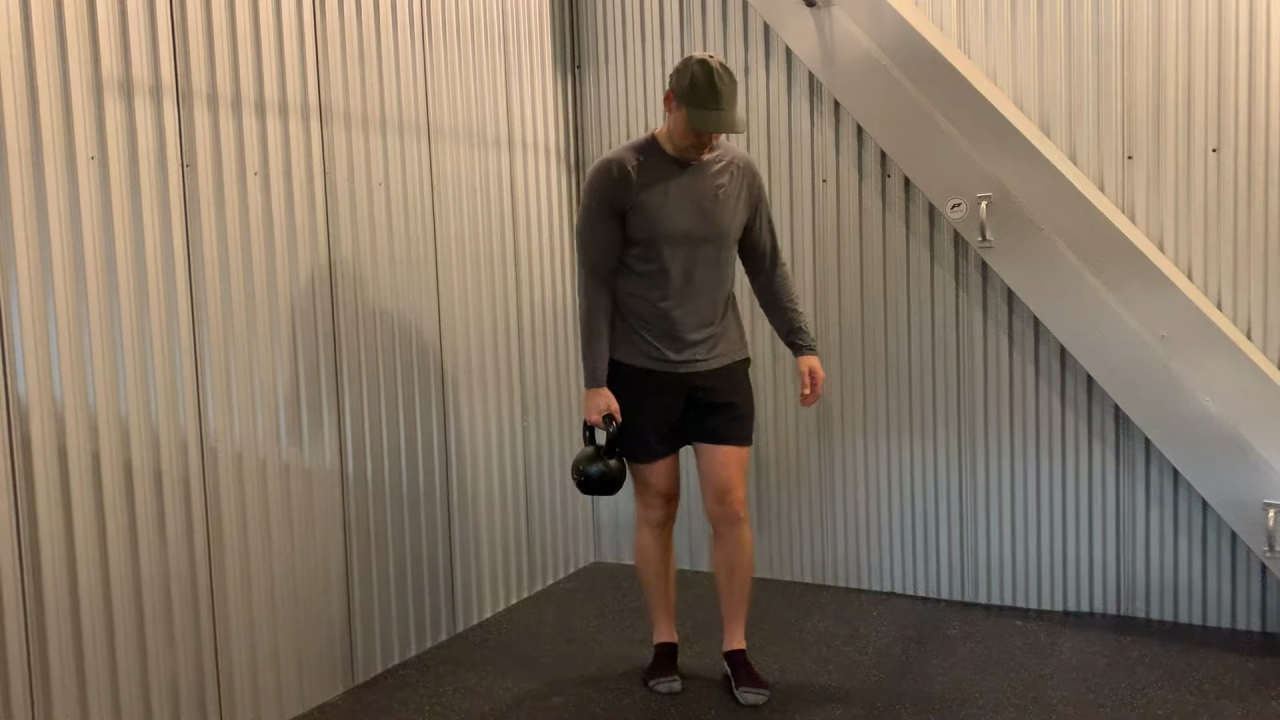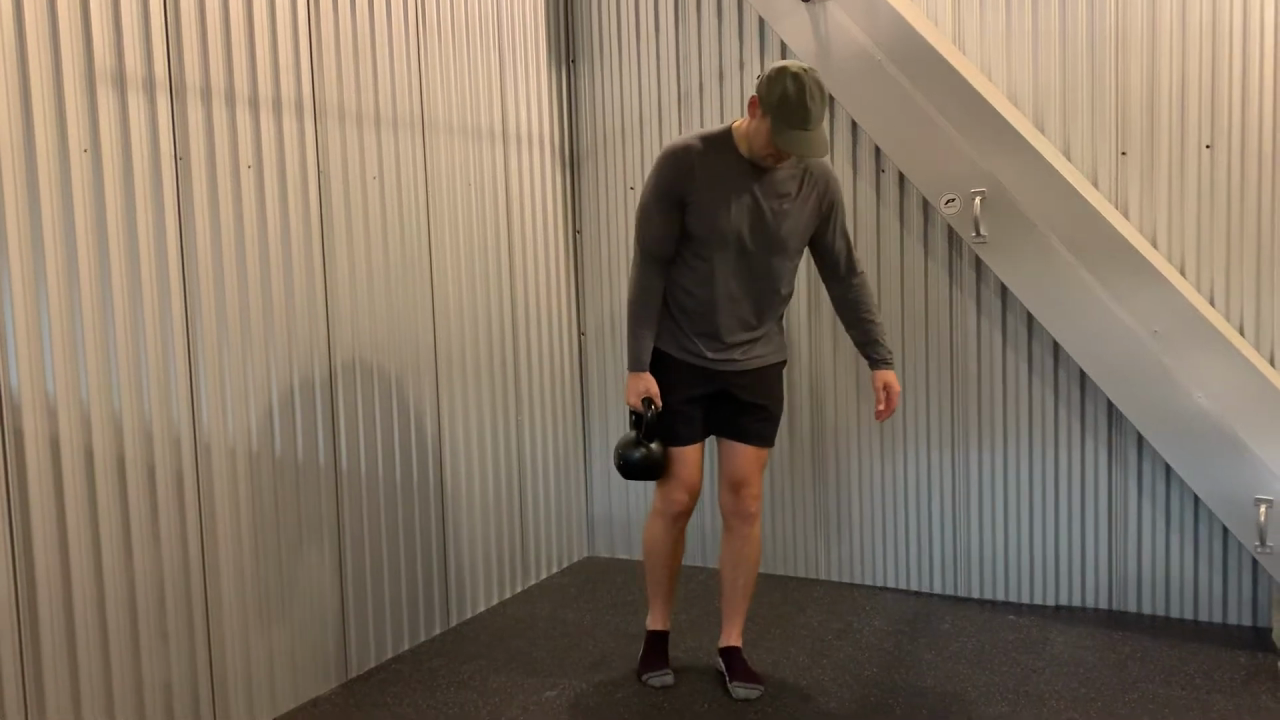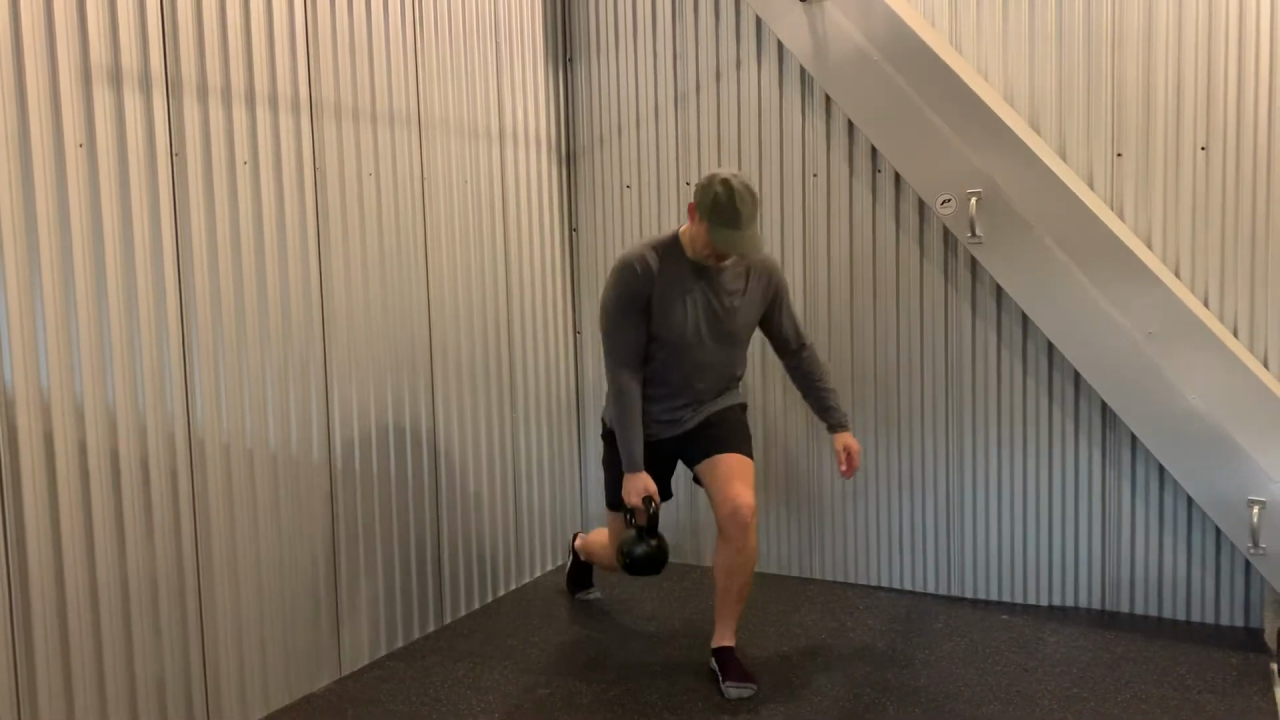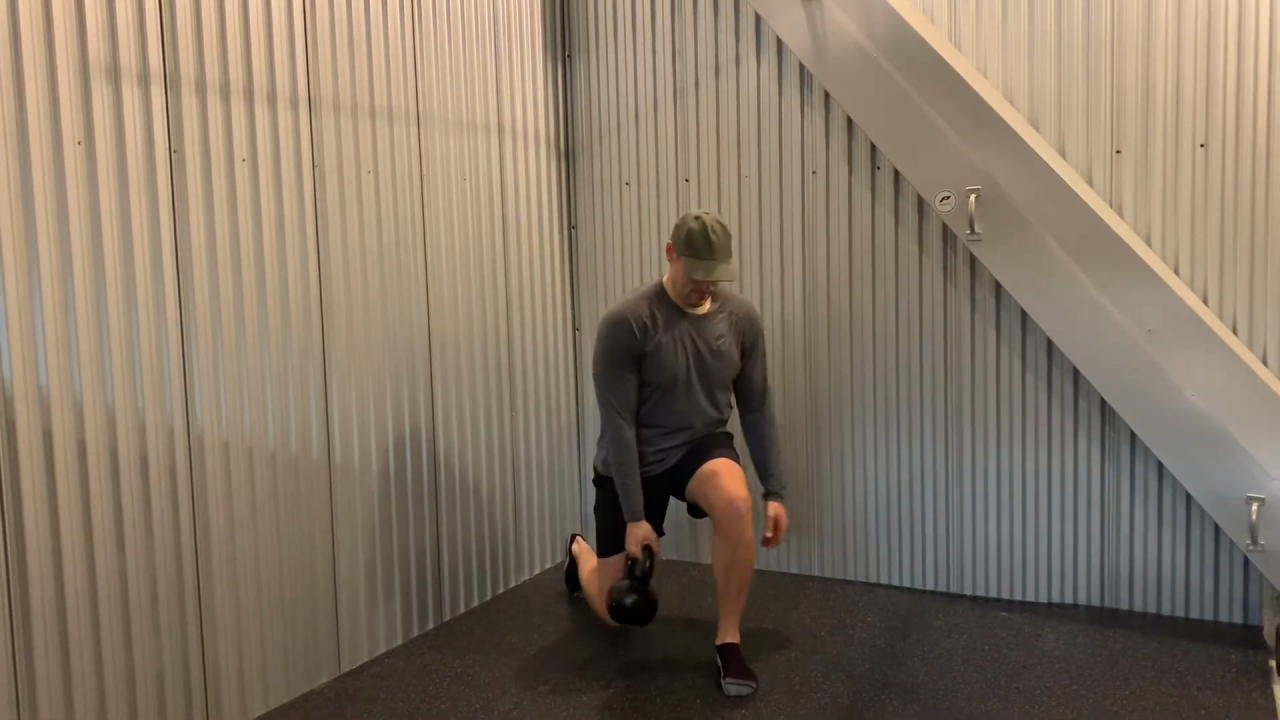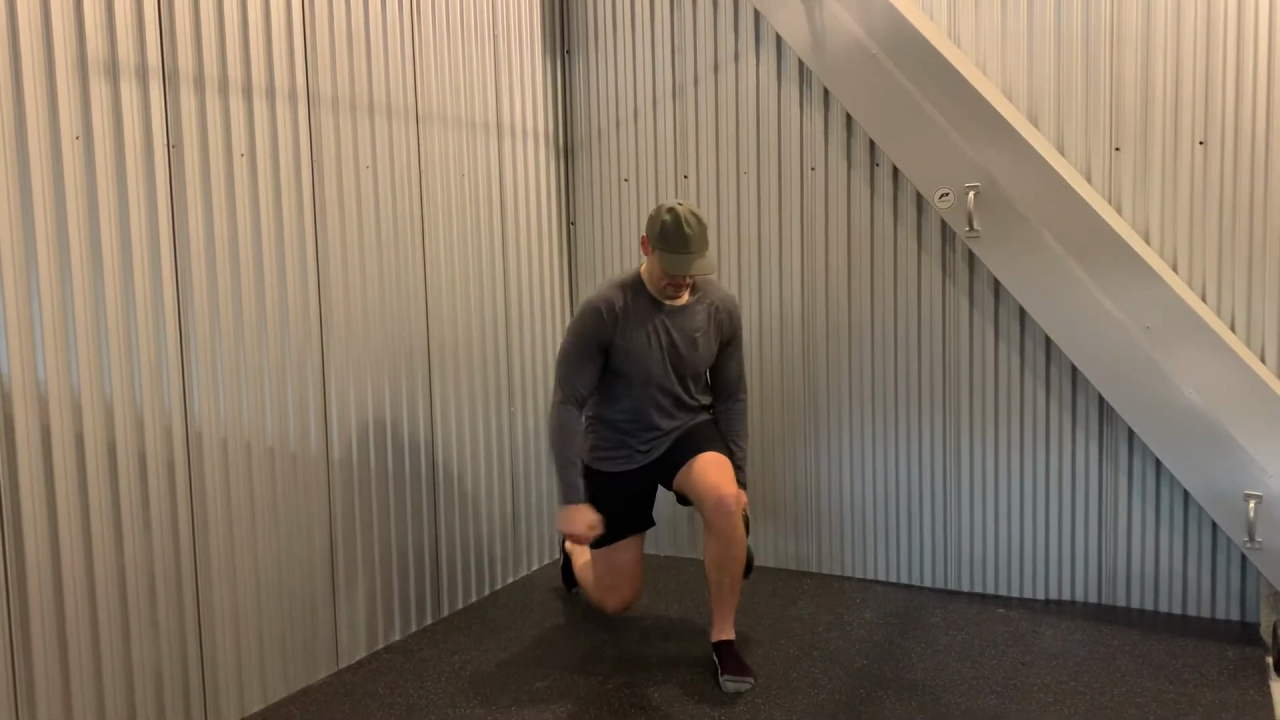
dt=1s
person 1, frame 1
left shoulder: (741, 173)
right shoulder: (617, 175)
left elbow: (767, 268)
right elbow: (596, 283)
left wrist: (802, 346)
right wrist: (596, 381)
left hip: (722, 367)
right hip: (641, 372)
left knee: (729, 507)
right knee: (656, 507)
left ankle: (735, 648)
right ankle: (665, 643)
person 1, frame 2
left shoulder: (817, 182)
right shoulder: (684, 163)
left elbow: (844, 276)
right elbow: (649, 267)
left wrist: (880, 359)
right wrist: (638, 365)
left hip: (757, 364)
right hip: (676, 359)
left knee: (743, 503)
right knee: (676, 497)
left ankle: (731, 645)
right ankle: (656, 633)
person 1, frame 3
left shoulder: (761, 272)
right shoulder: (638, 271)
left elbow: (796, 351)
right elbow: (623, 375)
left wrist: (836, 423)
right wrist: (632, 467)
left hip: (715, 413)
right hip: (645, 423)
left knee: (741, 513)
right knee: (626, 548)
left ankle: (724, 645)
right ankle: (583, 547)
person 1, frame 4
left shoulder: (742, 317)
right shoulder: (626, 322)
left elbow: (757, 408)
right elbow: (618, 421)
left wrist: (774, 492)
right wrist: (634, 517)
left hip: (700, 446)
right hip: (632, 464)
left knee: (736, 502)
left ankle: (728, 642)
right ankle: (581, 551)
person 1, frame 5
left shoulder: (721, 308)
right shoulder: (601, 312)
left elbow: (732, 395)
right elbow: (569, 405)
left wrist: (734, 476)
right wrist: (571, 499)
left hip: (688, 433)
right hip: (615, 454)
left knee: (726, 503)
right knee: (614, 600)
left ankle: (723, 639)
right ankle: (577, 547)
